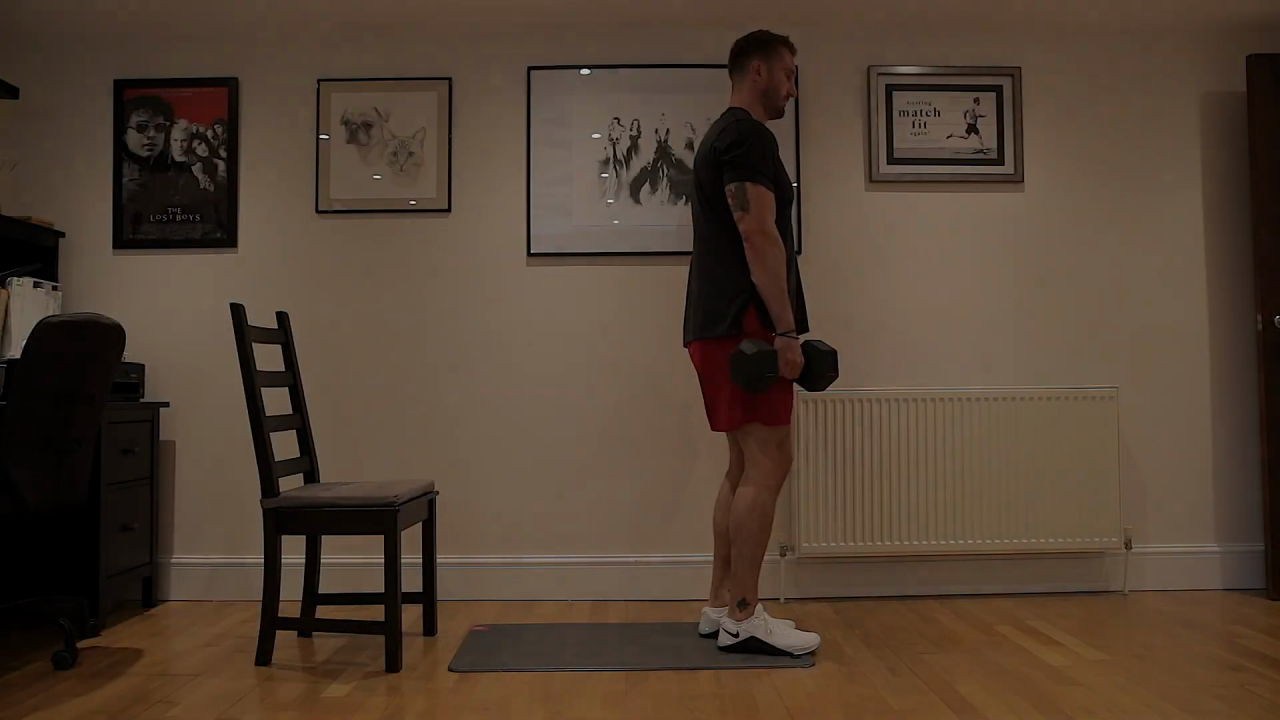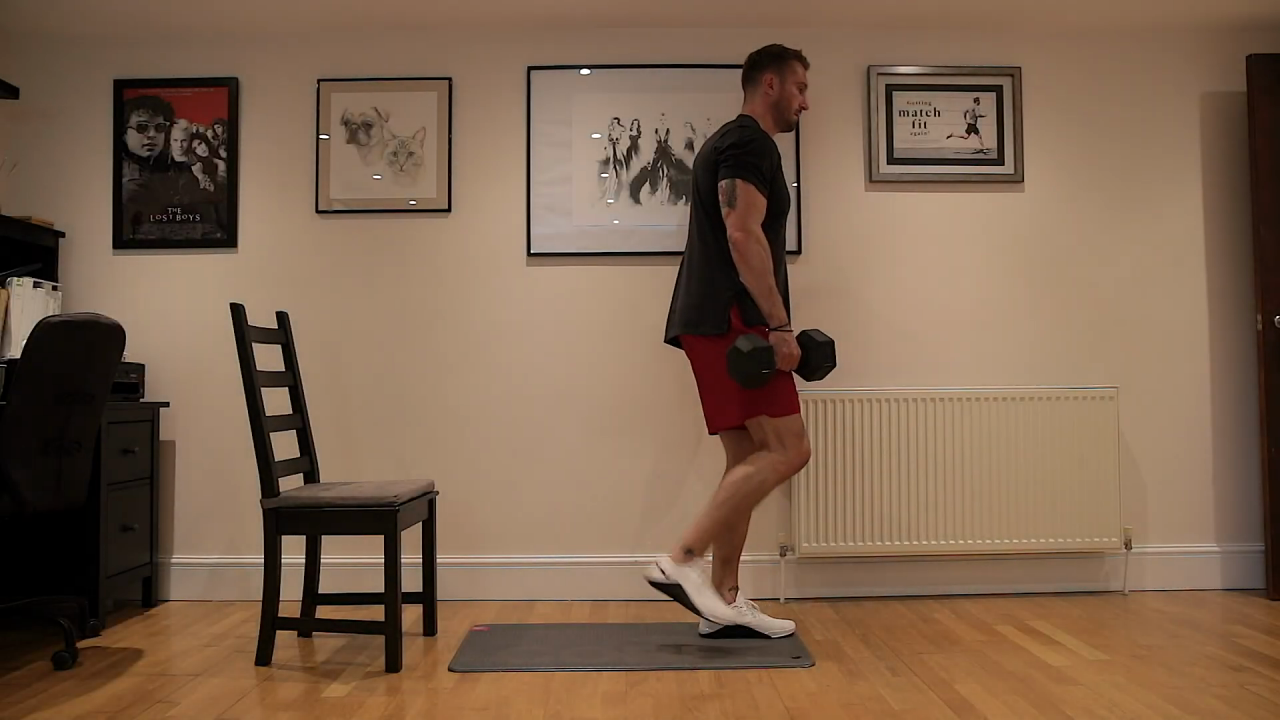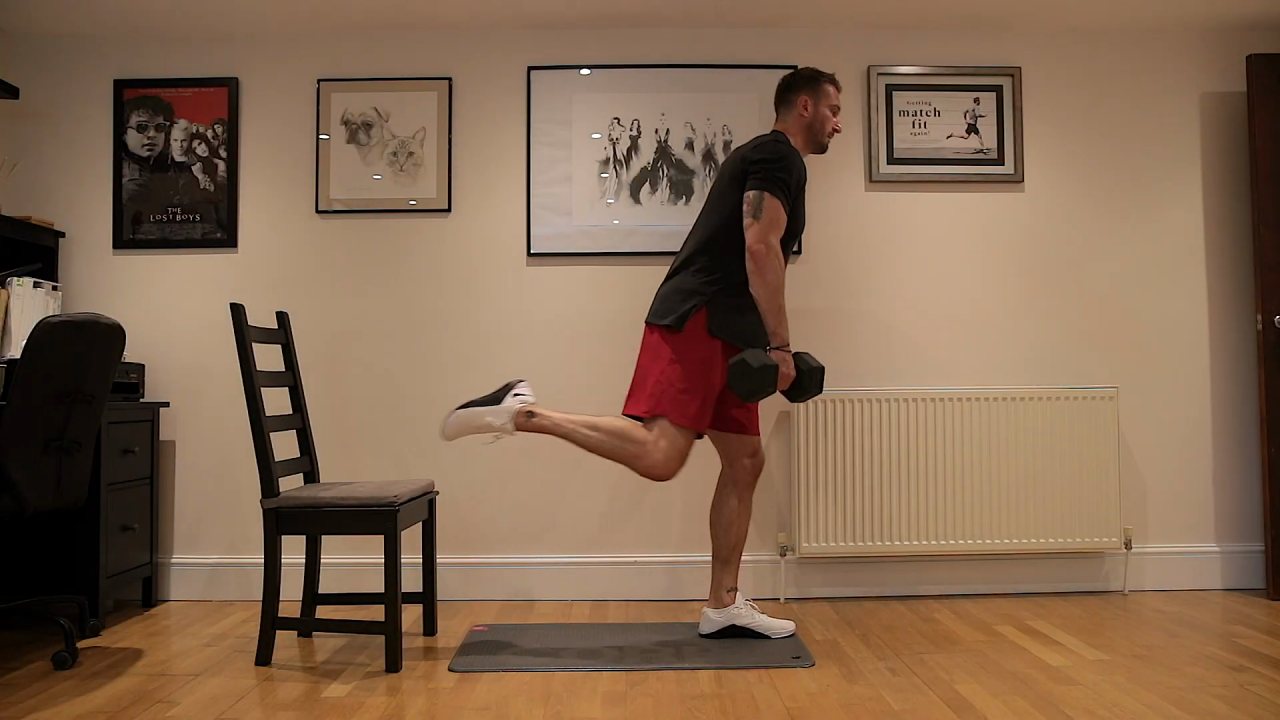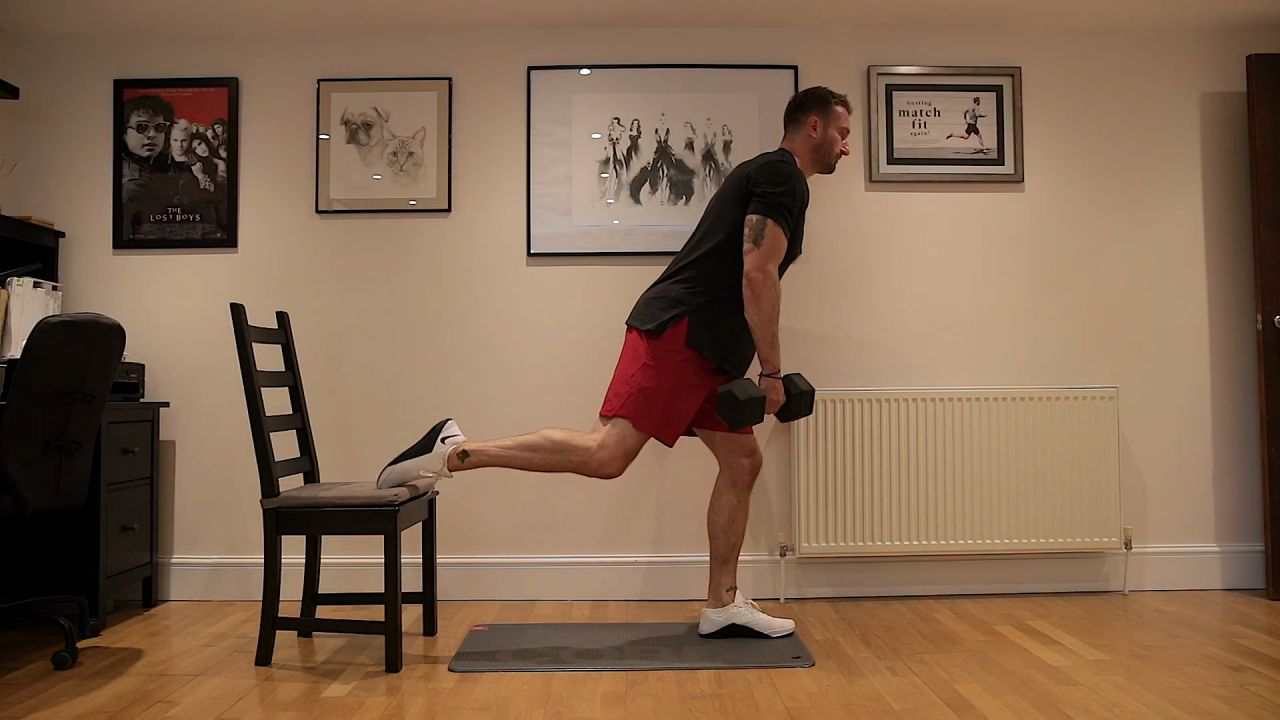
dt=0.5s
person 1, frame 1
left shoulder: (725, 137)
right shoulder: (748, 136)
right elbow: (759, 237)
right wrist: (786, 332)
left hip: (724, 322)
right hip: (742, 323)
left knee: (747, 465)
right knee: (766, 464)
left ankle: (722, 606)
right ankle: (743, 619)
person 1, frame 2
left shoulder: (733, 145)
right shoulder: (749, 142)
right elbow: (744, 237)
left wrist: (767, 324)
right wrist: (780, 327)
left hip: (718, 320)
right hip: (729, 320)
left knee: (749, 459)
right knee: (787, 450)
left ankle: (722, 600)
right ankle: (682, 561)
person 1, frame 3
left shoulder: (767, 160)
right shoulder: (777, 157)
right elbow: (760, 251)
left wrist: (761, 343)
right wrist: (781, 347)
left hip: (718, 331)
right hip: (697, 322)
left knee: (745, 462)
right knee: (657, 457)
left ankle: (724, 605)
right ankle: (520, 412)
person 1, frame 4
left shoulder: (767, 177)
right shoulder: (782, 177)
right elbow: (758, 276)
left wrist: (752, 366)
right wrist: (771, 372)
left hip: (702, 344)
right hip: (678, 332)
left knee: (742, 462)
right knee: (605, 454)
left ankle: (722, 605)
right ankle: (455, 451)
